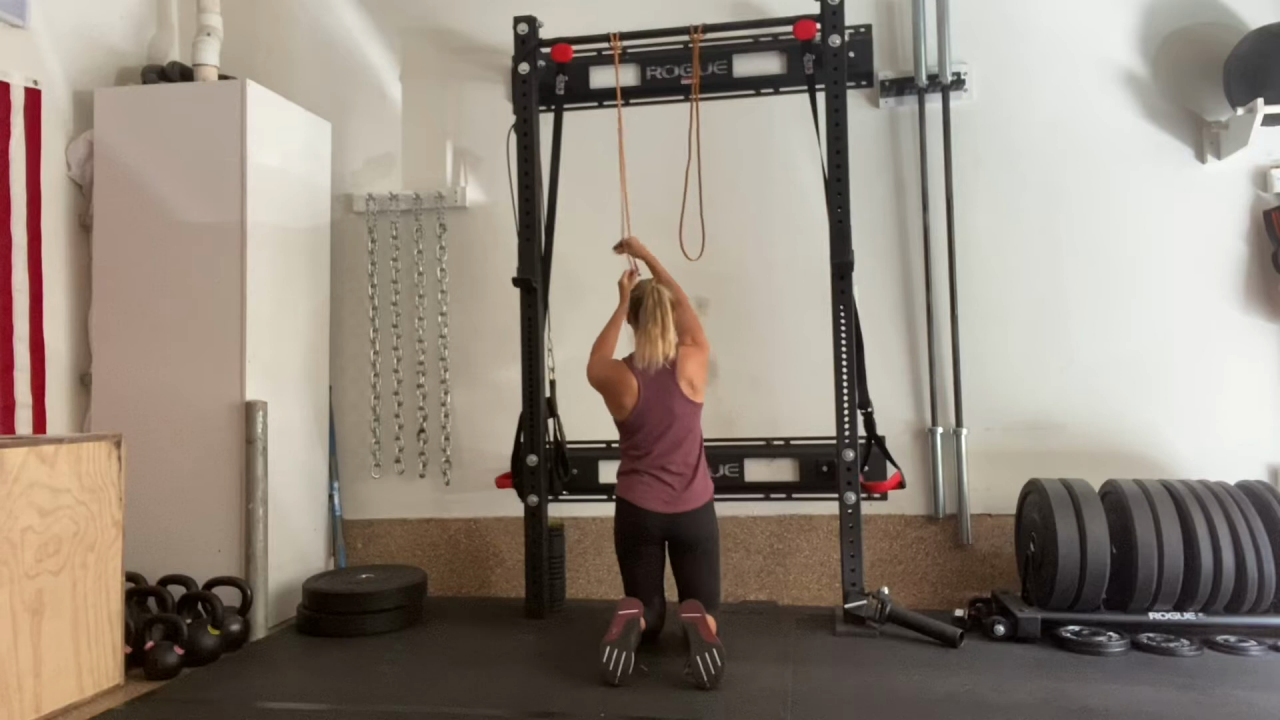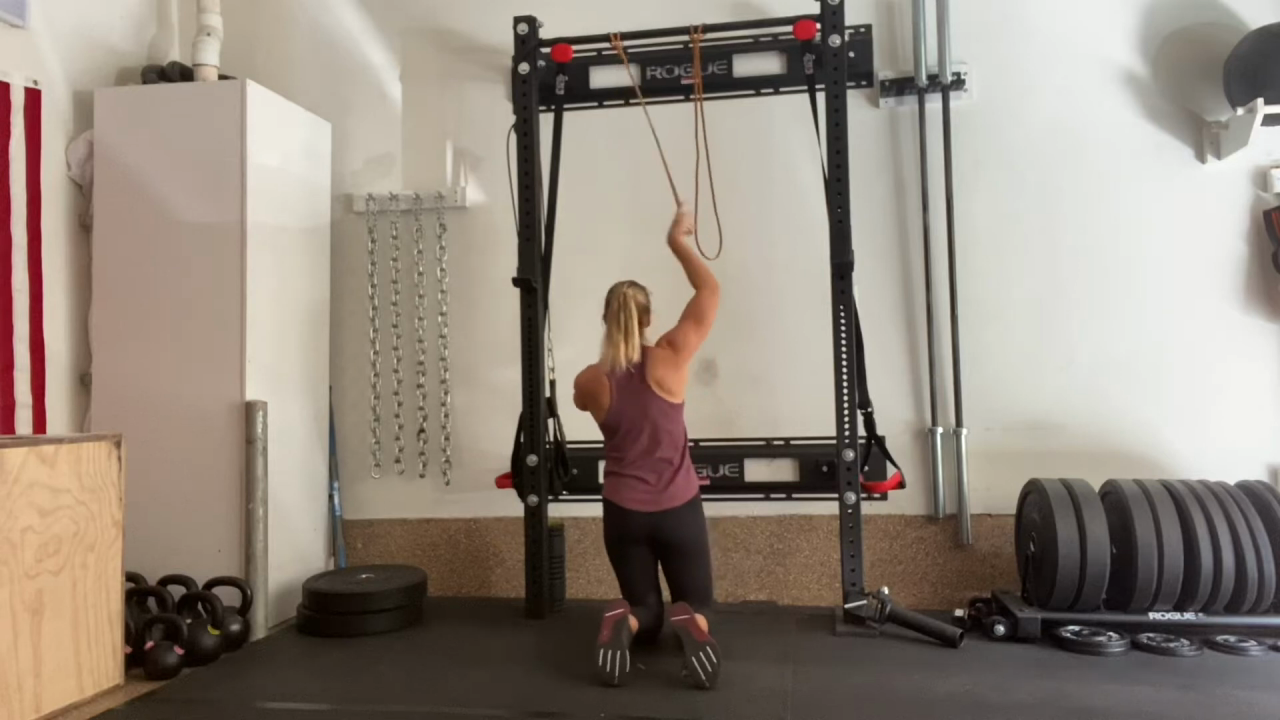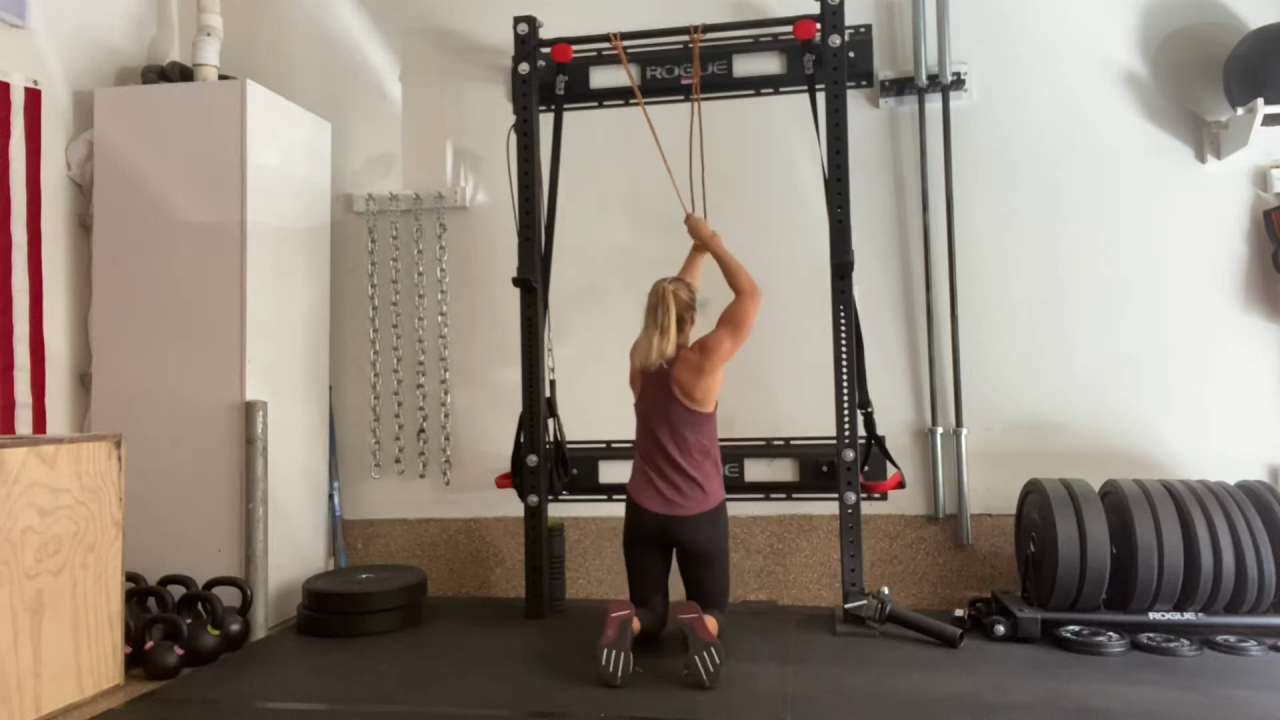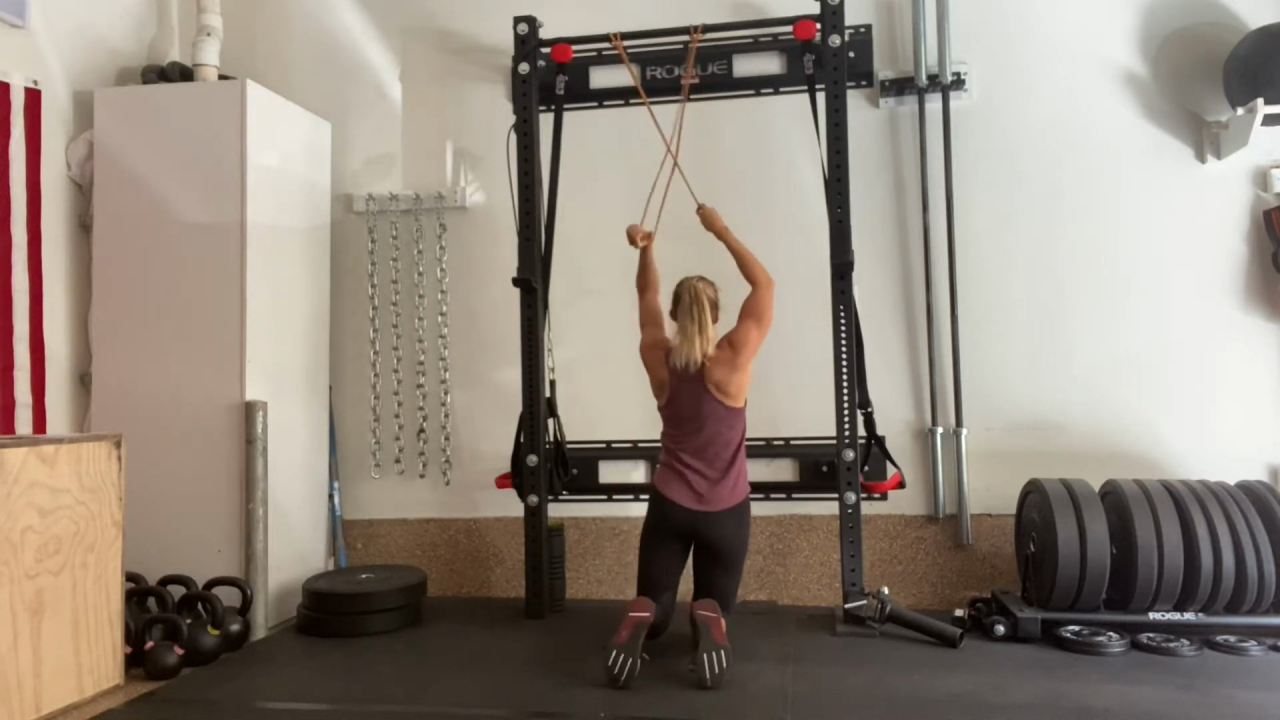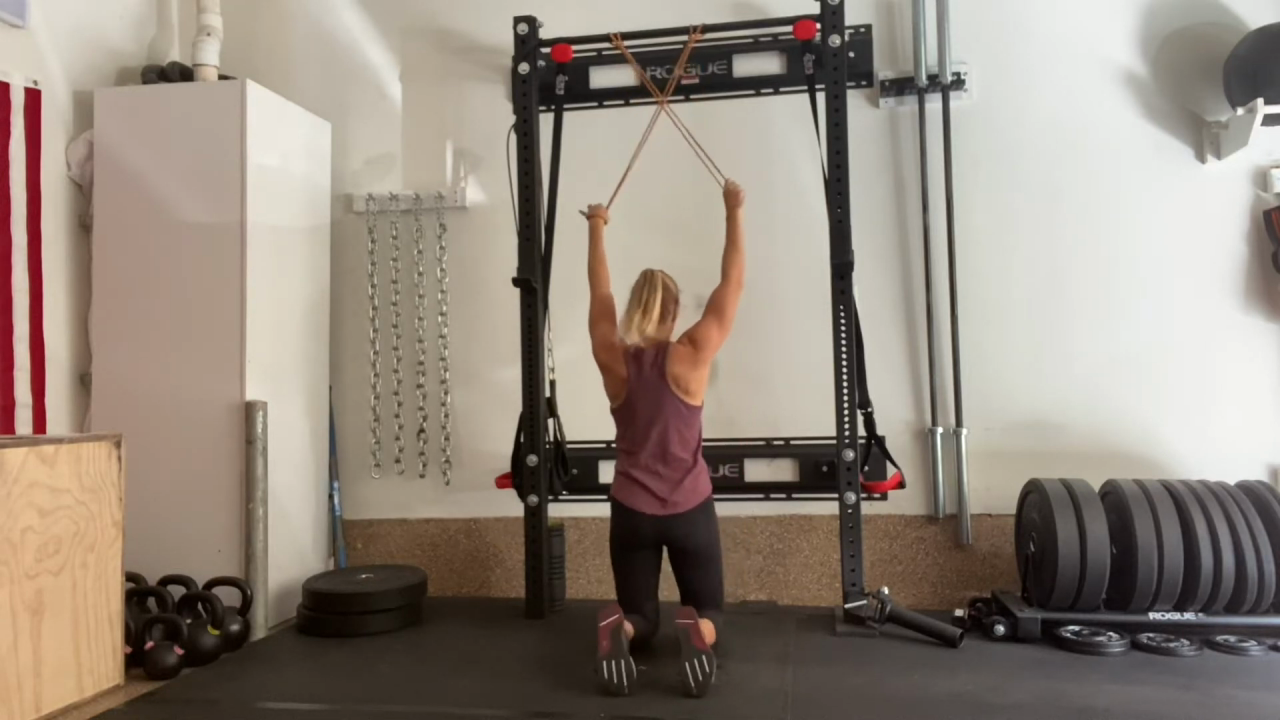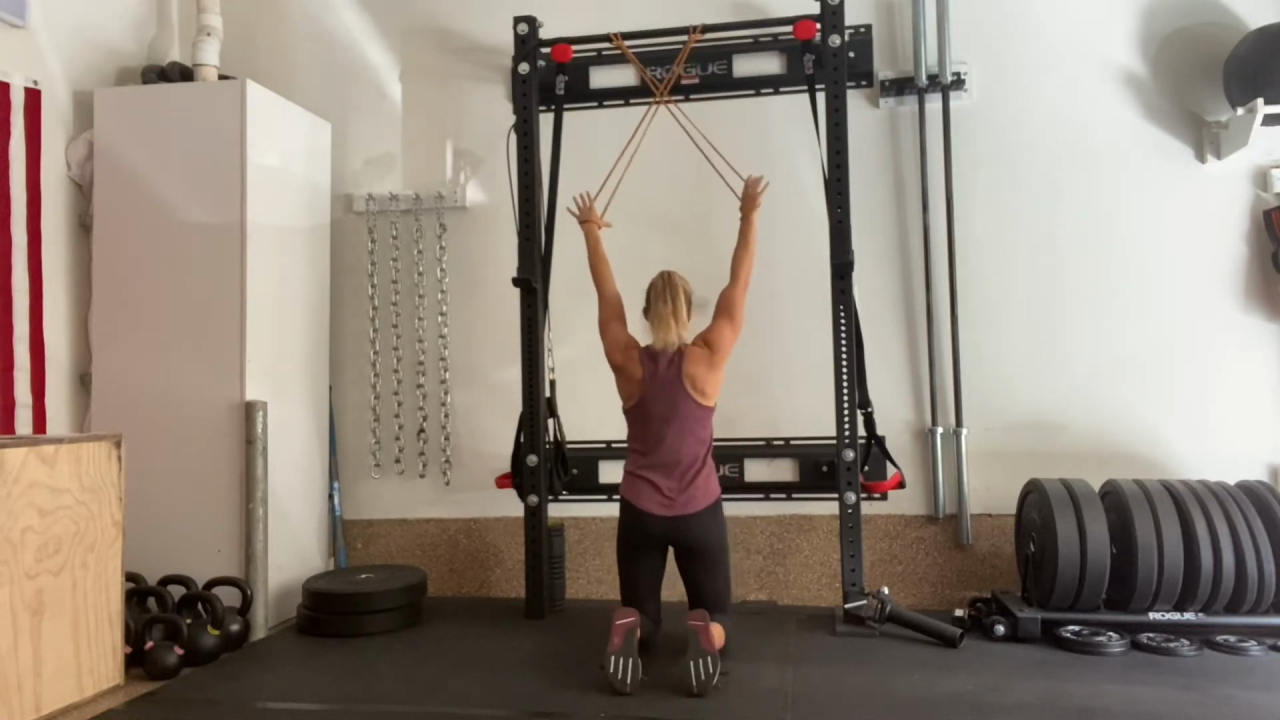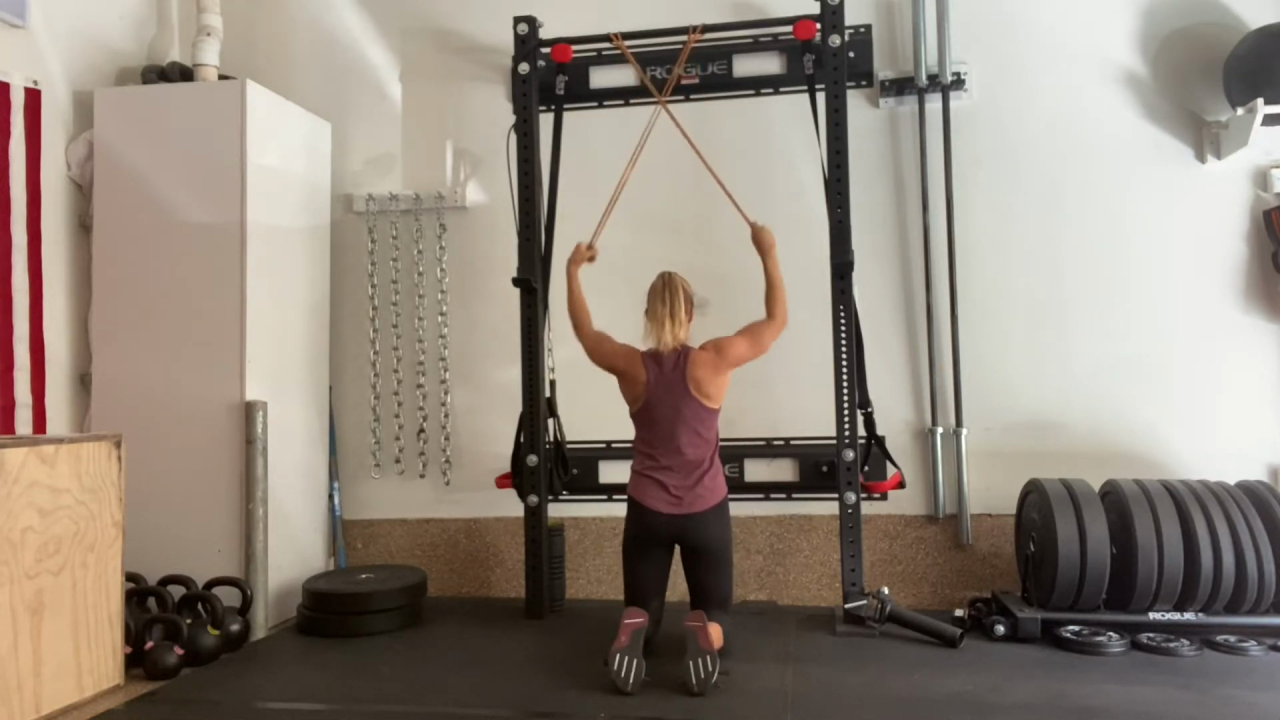
dt=0.7s
person 1, frame 1
left shoulder: (617, 378)
right shoulder: (694, 360)
left elbow: (596, 362)
right elbow: (682, 301)
left wrist: (622, 302)
right wrist: (646, 255)
left hip: (638, 510)
right hip: (693, 509)
left knee: (647, 607)
right knee: (704, 604)
left ankle: (631, 622)
right ankle: (697, 623)
person 1, frame 2
left shoulder: (589, 382)
right shoulder: (669, 359)
right elbow: (709, 291)
left wrist: (622, 338)
right wrist: (678, 240)
left hip: (623, 511)
right hip: (678, 508)
left knee: (646, 613)
right knee: (698, 604)
left ankle: (623, 623)
right ankle: (690, 625)
person 1, frame 3
left shoulder: (638, 360)
right shoulder: (702, 364)
left elbow: (672, 297)
right elbow: (749, 294)
left wrist: (700, 251)
right wrist: (707, 241)
left hip: (645, 511)
right hip: (701, 513)
left knee: (650, 612)
right knee: (712, 609)
left ankle: (626, 625)
right ankle: (697, 622)
person 1, frame 4
left shoulder: (658, 361)
right shoulder: (733, 359)
left elbow: (647, 299)
right elbow: (764, 285)
left wrist: (644, 251)
right wrist: (719, 229)
left hip: (669, 506)
right hip: (726, 511)
left knee: (653, 604)
right knee: (716, 603)
left ankle: (638, 618)
right ankle: (710, 623)
person 1, frame 5
left shoulder: (613, 361)
right shoulder: (691, 357)
left elbow: (600, 291)
right elbow: (732, 284)
left wrist: (596, 228)
right wrist: (734, 212)
left hip: (631, 511)
right hip: (690, 510)
left knee: (640, 617)
right knee: (707, 609)
left ankle: (619, 630)
right ankle: (695, 632)
person 1, frame 6
left shoulder: (627, 363)
right shoulder: (705, 360)
left elbow: (606, 293)
right elbow: (738, 286)
left wrist: (590, 230)
right wrist: (749, 216)
left hip: (640, 511)
right hip: (699, 512)
left knee: (639, 610)
right knee: (714, 613)
left ankle: (628, 632)
right ankle: (703, 635)
person 1, frame 7
left shoulder: (631, 367)
right shoulder: (711, 363)
left elbow: (584, 328)
right elbow: (777, 320)
left wrist: (572, 271)
right wrist: (767, 253)
left hip: (647, 510)
right hip: (706, 510)
left knee: (642, 605)
right knee: (714, 611)
left ankle: (633, 631)
right ankle: (703, 633)
